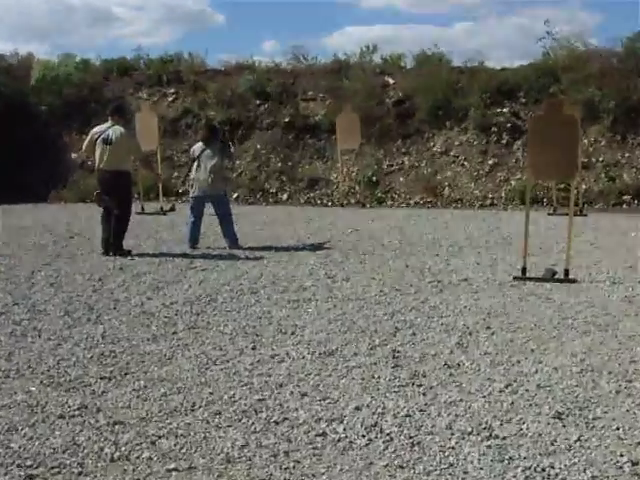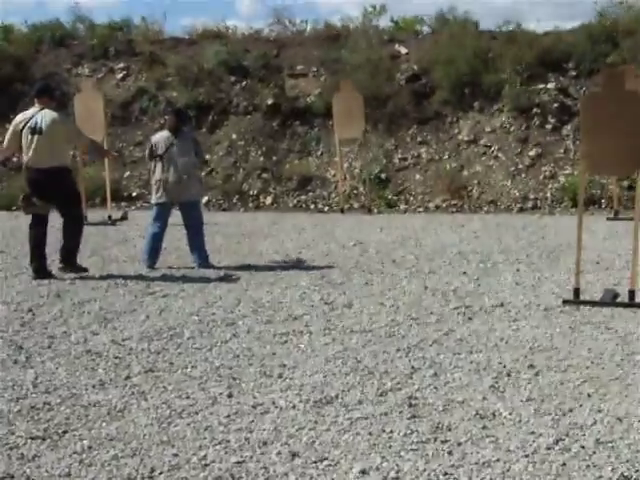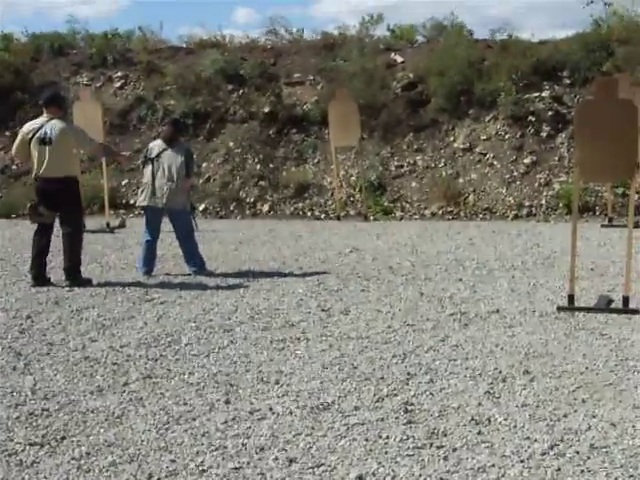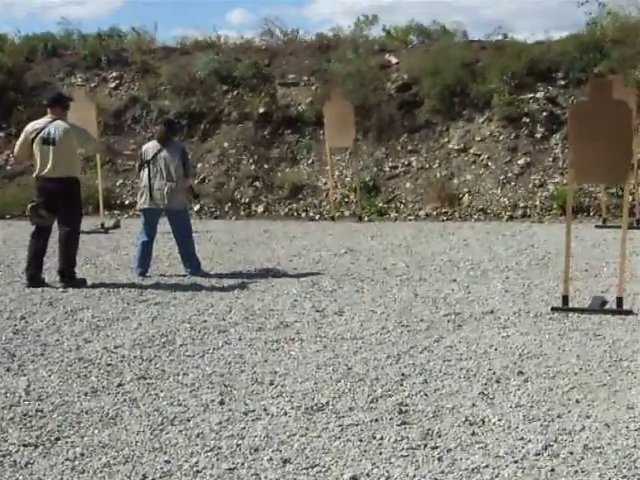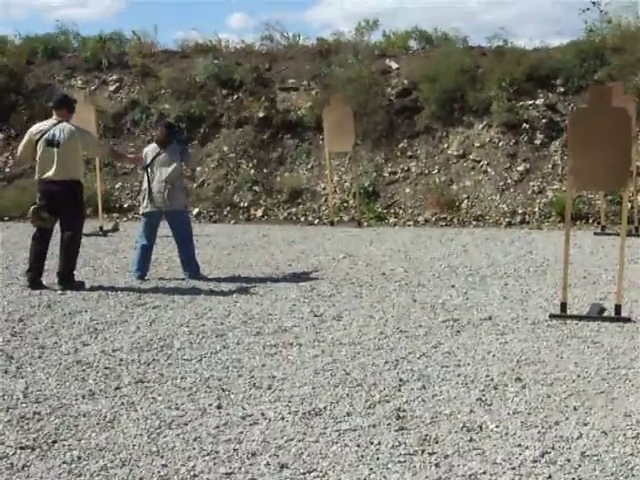
dt=0.4s
person 1, frame 1
left shoulder: (97, 131)
right shoulder: (125, 134)
left elbow: (86, 152)
right elbow: (140, 157)
left wrist: (89, 156)
right wrist: (154, 172)
left hip: (103, 175)
right hip: (120, 176)
left knee: (107, 210)
right knee: (122, 212)
left ankle: (106, 246)
right ankle: (116, 247)
person 1, frame 2
left shoulder: (20, 119)
right shoulder: (59, 119)
right elbow: (85, 142)
right wrist: (107, 153)
left hip: (33, 174)
right hip: (58, 173)
left knee: (38, 220)
right knee: (73, 216)
left ankle: (38, 268)
right ankle: (68, 260)
person 1, frame 3
left shoulder: (29, 128)
right shoulder: (67, 129)
left elbow: (17, 156)
right elbow: (96, 147)
right wrist: (119, 155)
left hip: (42, 183)
right hip: (66, 184)
left knee: (43, 229)
right knee: (72, 229)
left ankle: (38, 275)
right ankle: (72, 275)
person 1, frame 4
left shoulder: (32, 128)
right shoulder: (70, 129)
left elbow: (19, 156)
right elbow: (99, 147)
right wrist: (122, 154)
left hip: (43, 183)
right hip: (66, 184)
left knee: (41, 229)
right knee: (69, 229)
left ankle: (33, 275)
right ankle: (67, 276)
person 1, frame 5
left shoulder: (36, 130)
right shoulder: (76, 132)
left elbow: (22, 157)
right elbow: (105, 151)
right wrist: (127, 158)
left hip: (45, 186)
right hip: (69, 187)
left knee: (42, 232)
right knee: (70, 232)
left ankle: (33, 277)
right ankle: (65, 279)
person 2, frame 1
left shoulder: (195, 148)
right shoulder: (220, 146)
left elbow: (192, 165)
right elbow: (230, 156)
right wrist: (227, 146)
left hip: (198, 187)
right hip: (216, 186)
left knee: (195, 217)
right knee: (225, 216)
person 2, frame 2
left shoulder: (156, 139)
right shoulder: (190, 138)
left elbow: (150, 160)
right elbow: (200, 161)
left hip: (163, 190)
right hip: (188, 189)
left knee: (157, 226)
right knee: (194, 227)
left ankle: (149, 261)
right ankle: (201, 260)
person 2, frame 3
left shoulder: (152, 146)
right shoulder: (185, 150)
left elbow: (144, 167)
right elbow: (188, 177)
right wrist: (185, 193)
left hip: (152, 196)
right hip: (176, 198)
left knee: (150, 234)
right knee: (186, 235)
left ankle: (145, 268)
right ankle: (197, 267)
person 2, frame 4
left shoulder: (146, 148)
right shoulder: (179, 148)
left elbow: (140, 172)
right elbow: (187, 174)
right wrist: (186, 187)
left hip: (151, 197)
right hip: (175, 197)
left knee: (146, 235)
right knee: (183, 235)
left ankle: (140, 269)
right ankle: (193, 268)
person 2, frame 5
left shoulder: (148, 150)
right shoulder: (179, 149)
left elbow: (145, 170)
right elbow: (188, 163)
left hip: (151, 200)
right hip: (175, 199)
left knee: (145, 238)
right knee: (184, 238)
left ankle: (139, 272)
right ankle: (192, 272)
